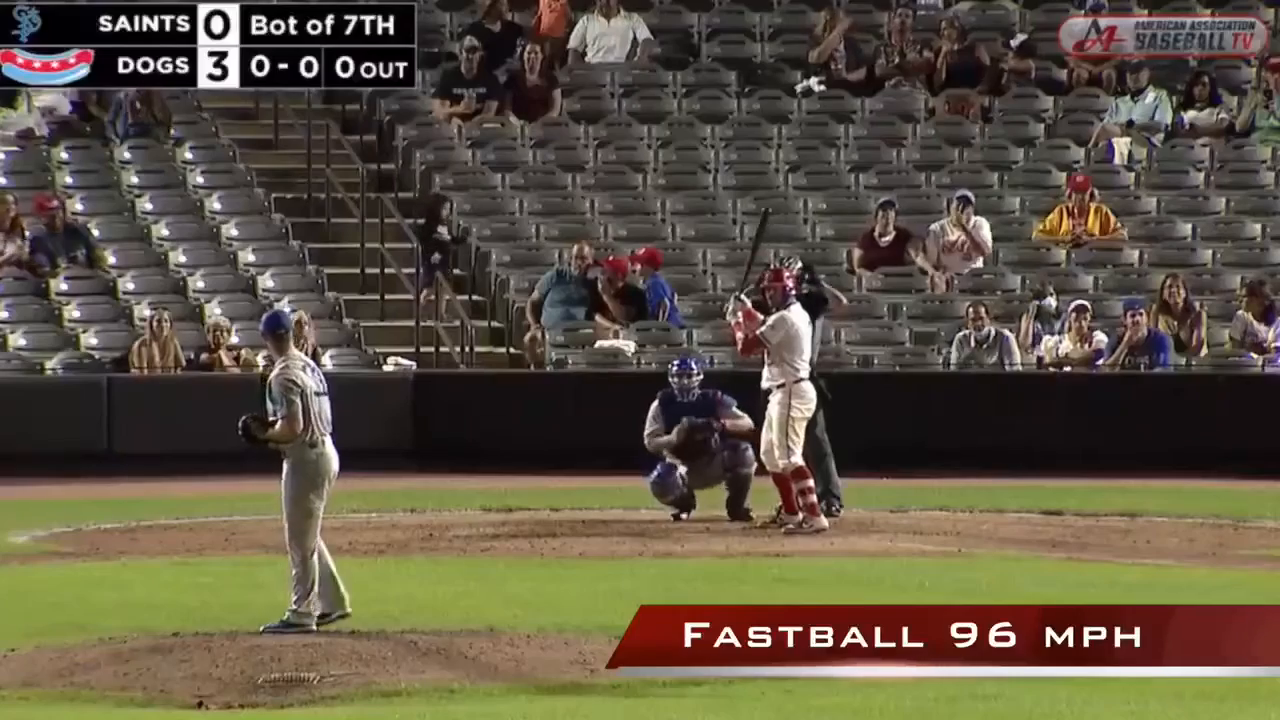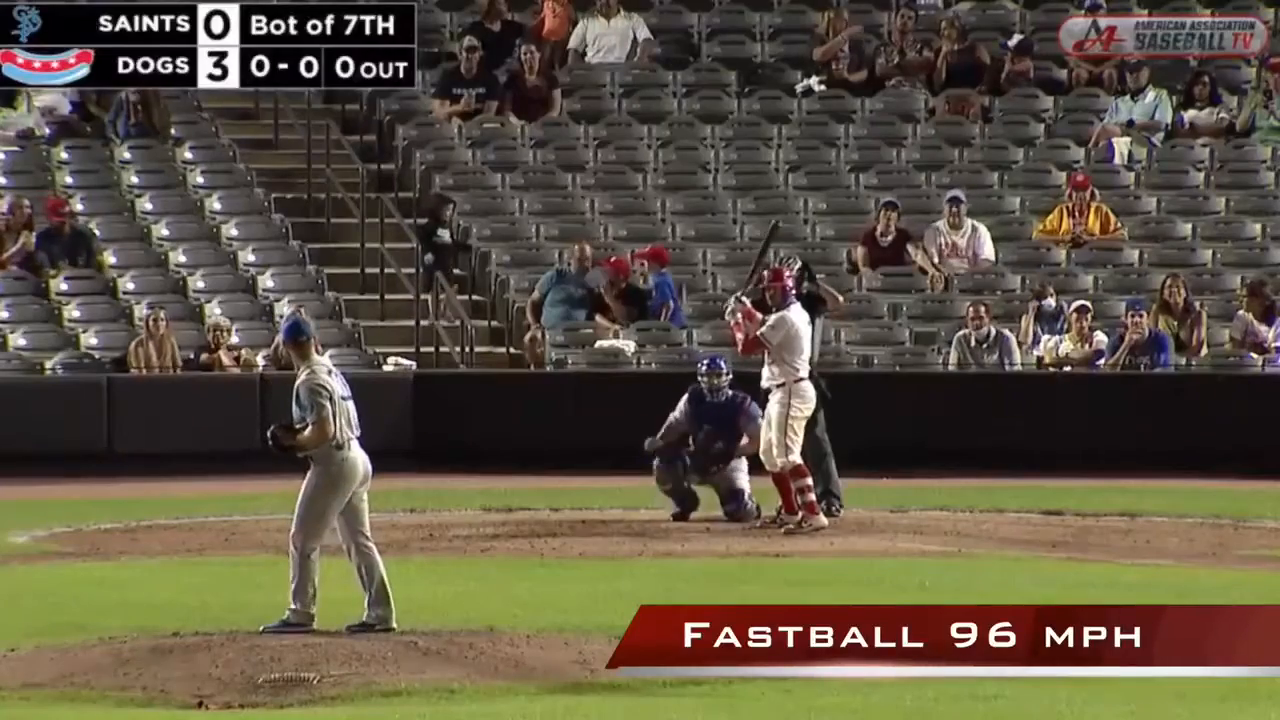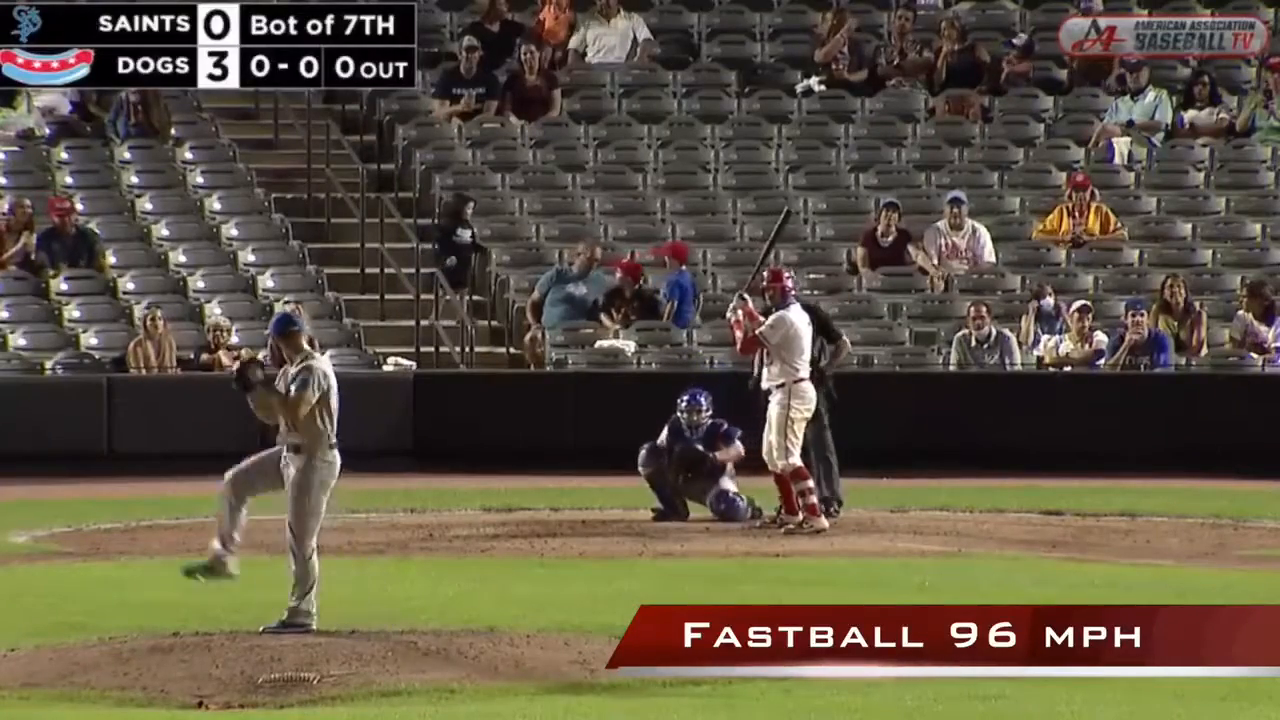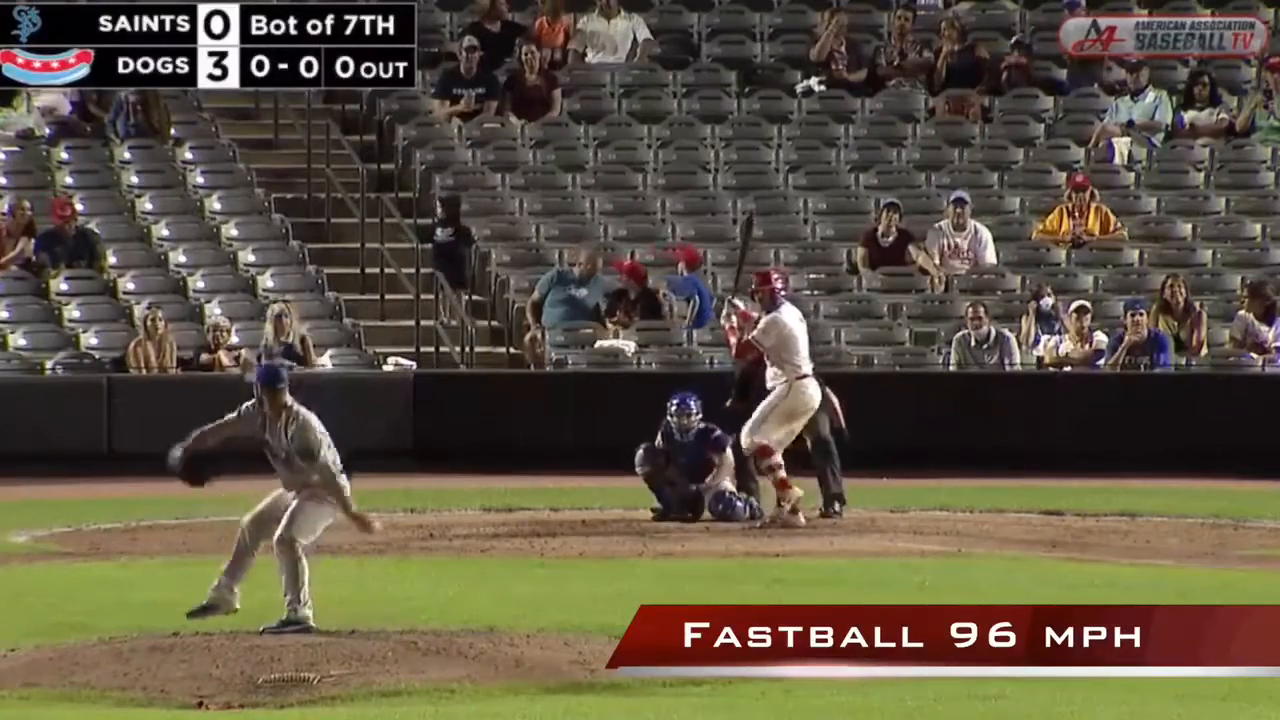
dt=0.7s
person 1, frame 1
left shoulder: (283, 375)
right shoulder: (310, 366)
left elbow: (292, 429)
left wrist: (265, 434)
right wrist: (272, 428)
left hip: (306, 459)
right hip: (325, 452)
left knee: (300, 541)
right knee: (307, 537)
left ankle: (301, 614)
right ankle: (333, 601)
person 1, frame 2
left shoulder: (309, 381)
right shoulder: (331, 371)
left elbow: (323, 432)
left wrist: (293, 441)
right wrist: (300, 435)
left hip: (334, 465)
right hip: (356, 459)
left knee: (303, 540)
right knee: (359, 540)
left ankle: (301, 615)
right ankle: (380, 614)
person 1, frame 3
left shoulder: (313, 368)
right shoulder: (288, 370)
left elbow: (292, 410)
right elbow: (267, 414)
left wrist: (261, 385)
right wrist: (252, 387)
left hip: (316, 460)
right hip: (289, 454)
left knee: (301, 538)
right knee: (233, 483)
left ankle: (301, 615)
right ankle: (223, 559)
person 1, frame 4
left shoulder: (303, 426)
right shoulder: (258, 410)
left elbow: (326, 476)
right elbow: (221, 429)
left wrist: (352, 514)
right wrist: (186, 448)
left hip: (324, 492)
right hip: (297, 489)
left knee: (286, 541)
right knee: (251, 527)
left ankle: (299, 615)
right ankle: (223, 597)
person 2, frame 1
left shoulder: (785, 318)
right shoulder: (797, 314)
left elbow: (746, 347)
right elbow: (767, 329)
left wrist: (736, 320)
right wrist: (747, 311)
left hip: (791, 394)
right hip: (783, 393)
left knee: (789, 457)
right knee: (770, 455)
left ankle: (815, 517)
right ankle: (791, 513)
person 2, frame 2
left shoulder: (784, 318)
right shoulder: (796, 314)
left elbow: (746, 348)
right elbow: (765, 328)
left wrist: (735, 320)
right wrist: (747, 310)
left hip: (791, 393)
right hip: (782, 393)
left knee: (787, 456)
right knee: (770, 455)
left ankle: (813, 515)
right ankle: (791, 513)
person 2, frame 3
left shoulder: (783, 318)
right shoulder: (797, 314)
left elbow: (744, 347)
right elbow: (767, 333)
left wrist: (736, 319)
right wrist: (748, 311)
left hip: (790, 394)
right hip: (786, 393)
left knee: (787, 457)
right knee: (773, 455)
left ankle: (814, 516)
right ankle: (791, 513)
person 2, frame 4
left shoulder: (776, 320)
right shoulder: (789, 313)
left elbow: (740, 353)
right elbow: (762, 327)
left wrist: (730, 324)
right wrist: (743, 313)
left hip: (794, 388)
right hip: (803, 388)
left knee: (752, 438)
right knee: (768, 445)
left ankle: (786, 491)
right ankle: (790, 510)
